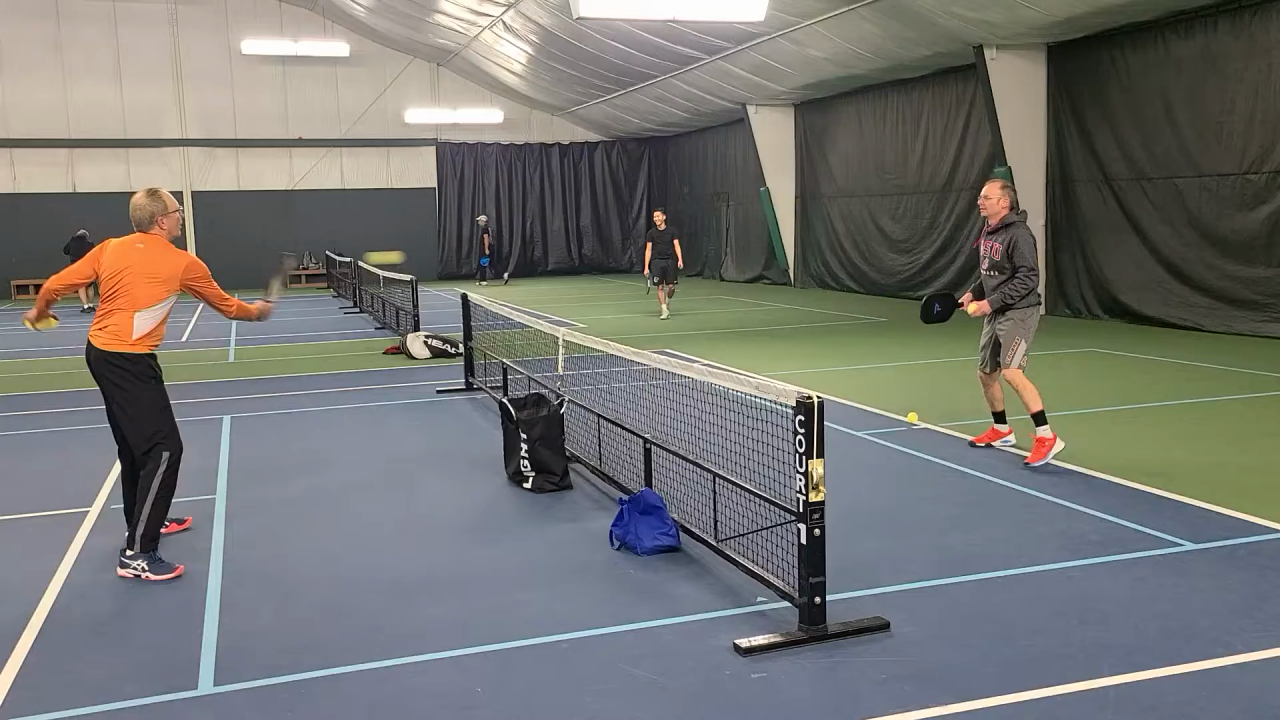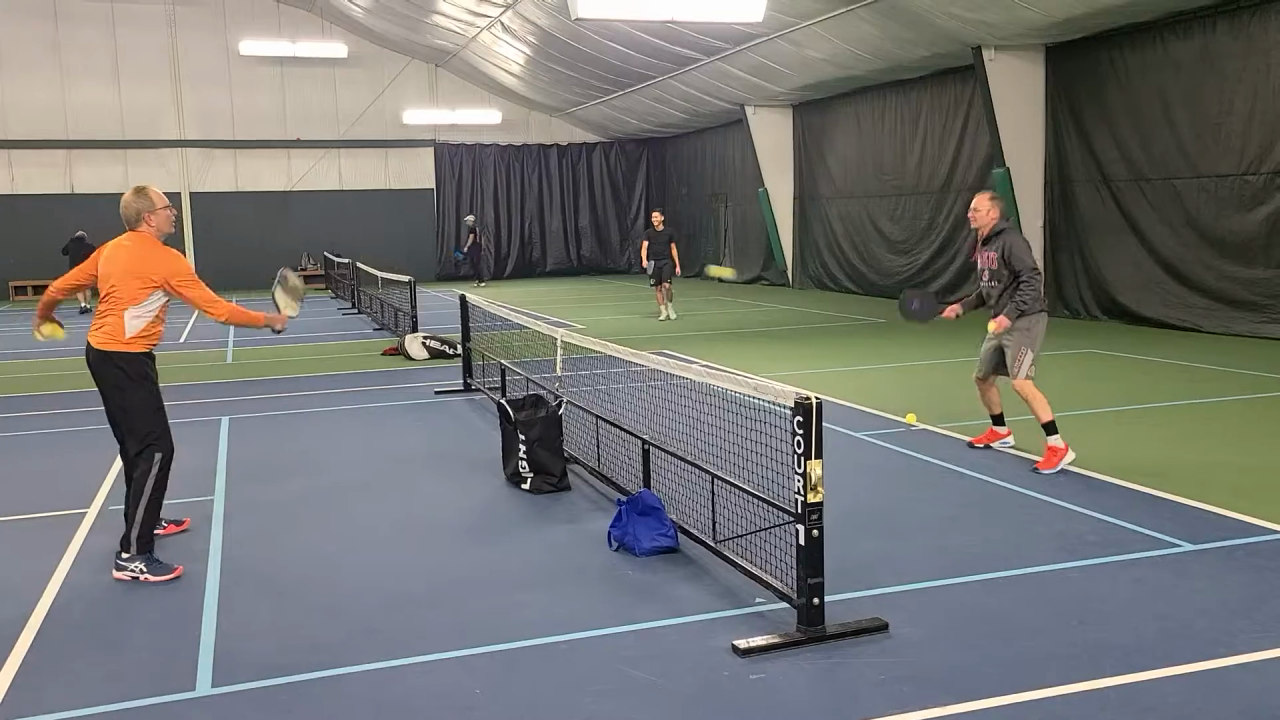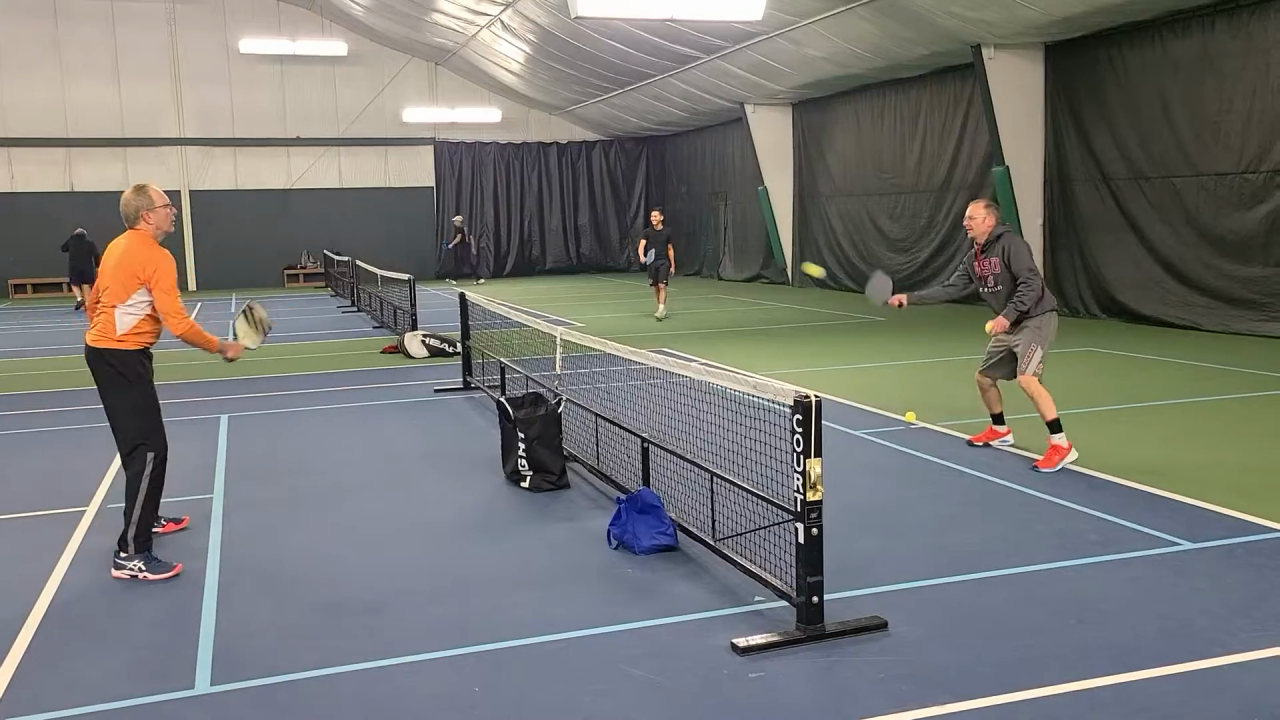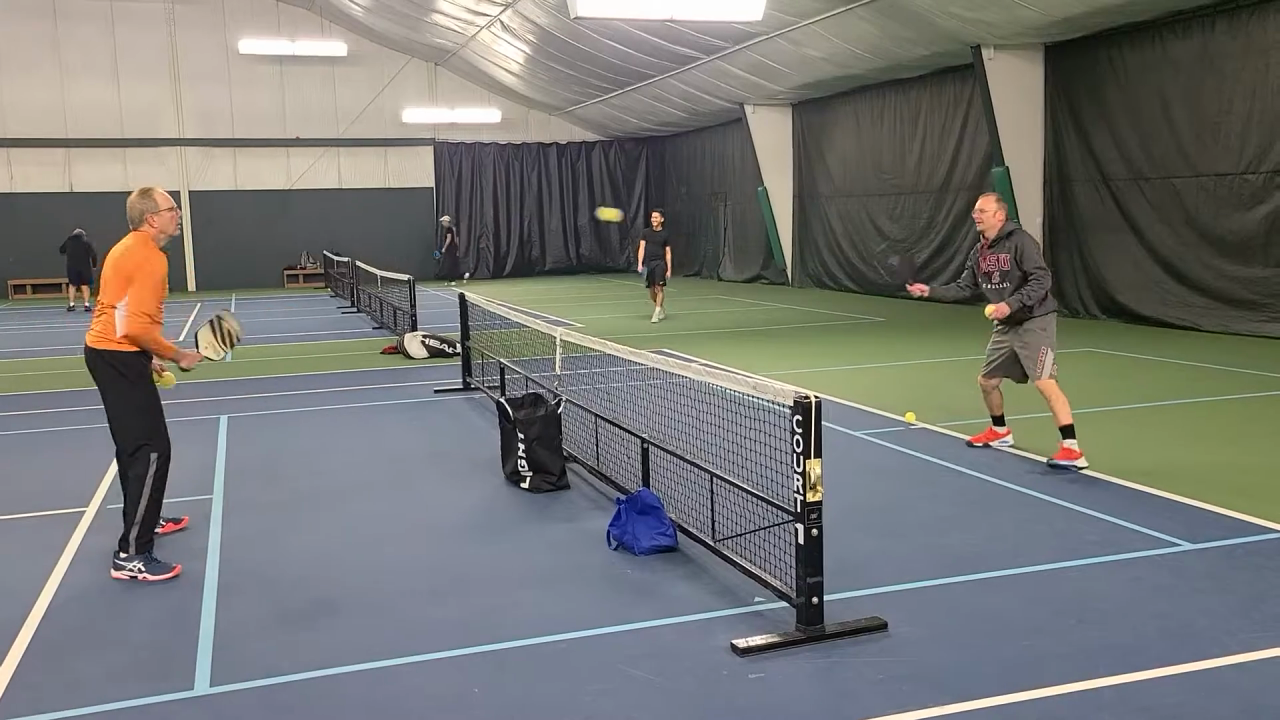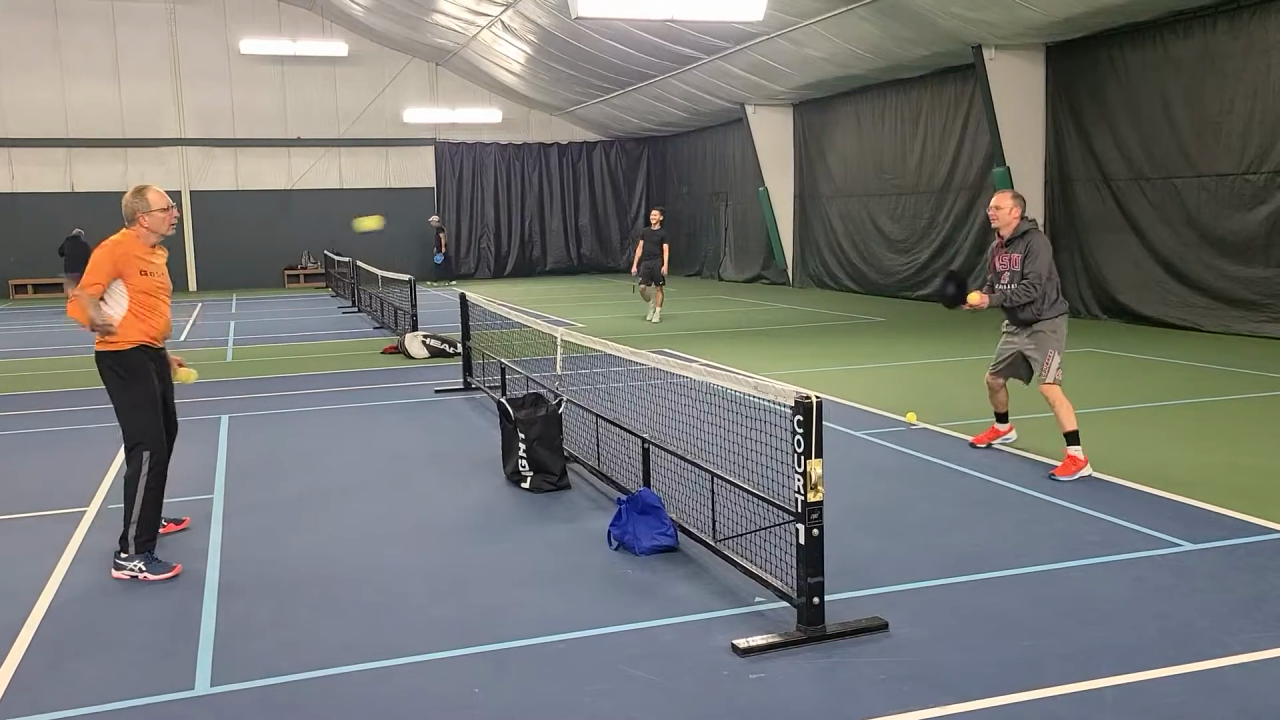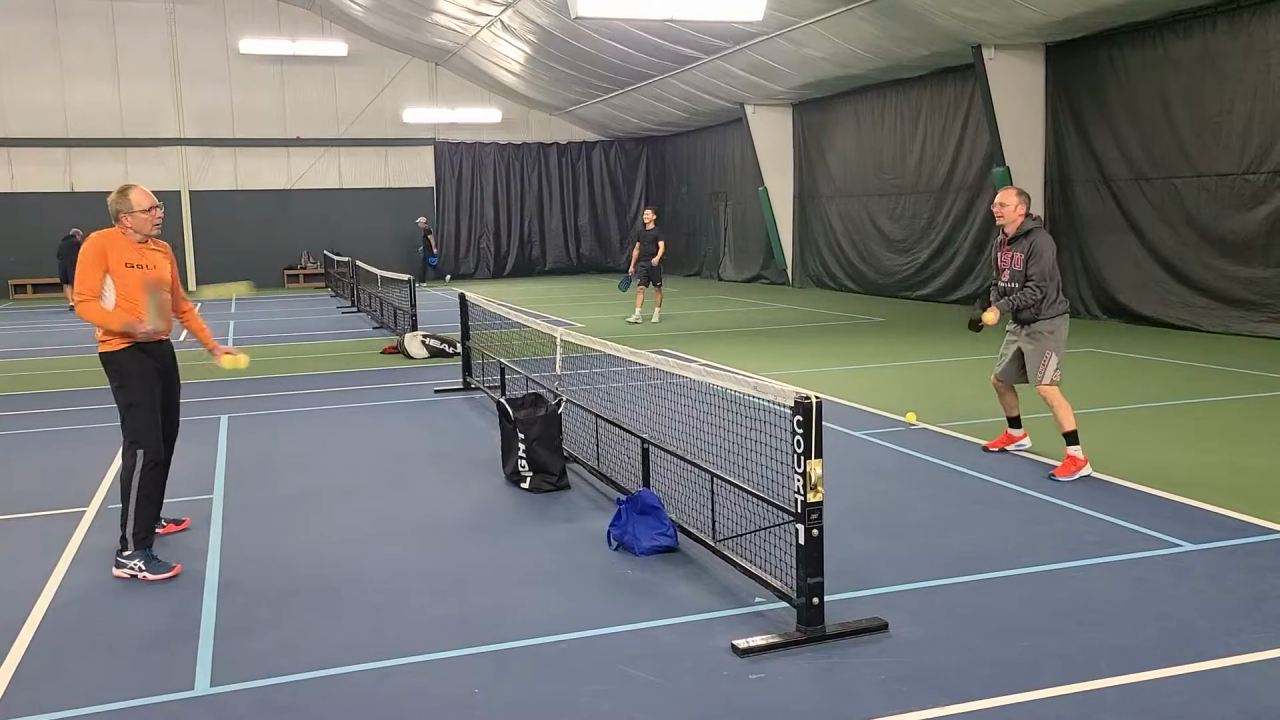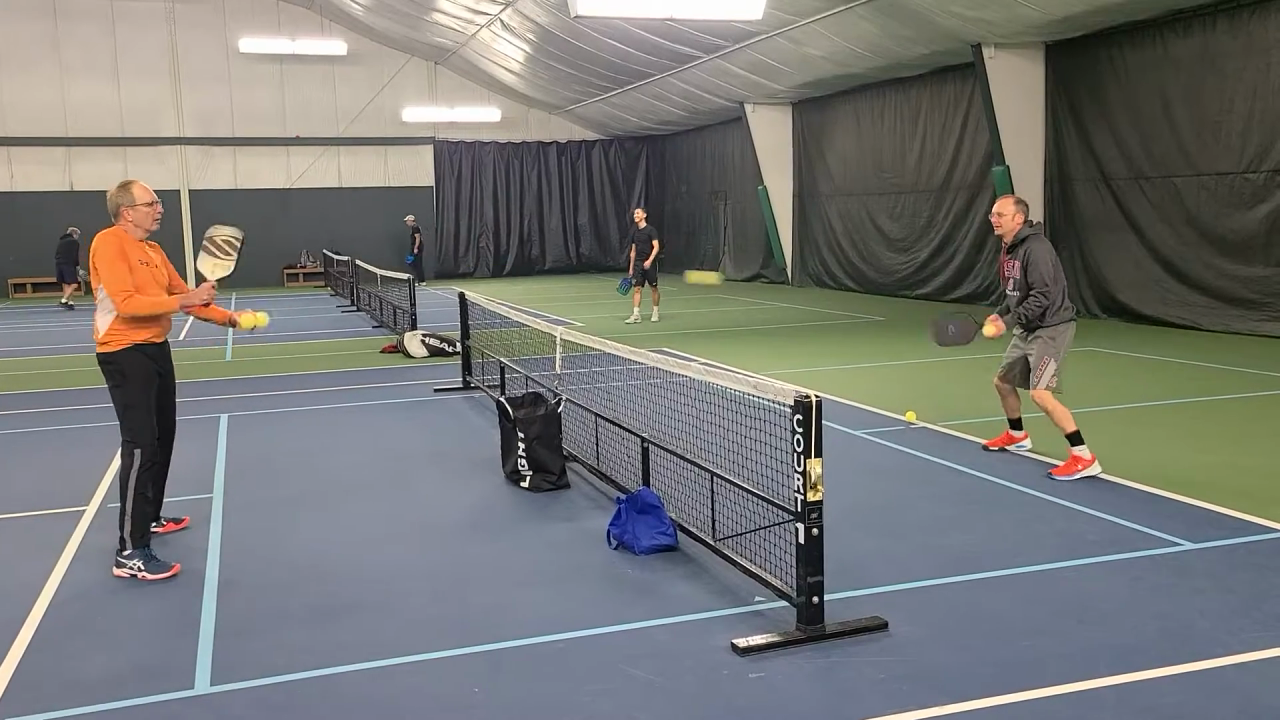
dt=0.2s
person 1, frame 1
left shoulder: (109, 249)
right shoulder: (182, 263)
left elbow: (58, 283)
right elbow: (225, 305)
left wrist: (39, 310)
right wrist: (257, 310)
left hip: (101, 353)
right hip: (130, 361)
left knee: (134, 443)
right knee: (163, 449)
left ankle: (144, 518)
right ankle: (135, 553)
person 1, frame 2
left shoulder: (110, 249)
right shoulder: (166, 259)
left elbow: (61, 288)
right elbow: (215, 309)
left wrist: (43, 315)
right wrist: (269, 320)
left hip: (104, 353)
right hip: (127, 359)
left knee: (137, 444)
right knee: (155, 450)
left ankle: (145, 519)
right ankle: (132, 555)
person 1, frame 3
left shoulder: (119, 246)
right shoulder: (156, 257)
left elbow: (94, 303)
right elbow: (177, 324)
right wrist: (221, 348)
left hip: (105, 350)
right hip: (120, 356)
left knee: (138, 444)
right knee: (149, 449)
left ankle: (146, 517)
right ankle: (130, 555)
person 1, frame 4
left shoulder: (137, 250)
right shoulder: (144, 256)
right elbow: (135, 322)
left wrist: (147, 358)
right wrist: (178, 355)
left hip: (124, 357)
right hip: (115, 358)
left knee: (136, 446)
right knee: (151, 450)
left ankle: (146, 518)
right ankle: (130, 555)
person 1, frame 5
left shoulder: (157, 253)
right shoulder: (116, 248)
right elbow: (81, 297)
left wrist: (166, 354)
right wrist: (93, 318)
left hip: (151, 354)
right hip: (123, 356)
left knee: (163, 436)
right knee: (146, 448)
left ankle: (148, 518)
right ankle: (130, 555)
person 1, frame 6
left shoulder: (162, 250)
right shoulder: (99, 244)
left elbow: (180, 304)
right elbow: (86, 304)
left wrist: (210, 343)
right wrist: (132, 325)
left hip: (160, 350)
right hip: (125, 353)
left knee: (163, 437)
right knee: (143, 445)
left ankle: (148, 518)
right ankle: (130, 553)
person 1, frame 7
left shoulder: (153, 249)
right shoulder: (109, 242)
left elbow: (180, 294)
right elbow: (128, 304)
left wrist: (229, 317)
right wrist: (186, 301)
left hip: (155, 350)
right hip: (124, 355)
left knee: (162, 438)
right knee: (141, 446)
left ankle: (149, 516)
right ankle: (131, 553)
person 2, frame 1
left shoulder: (1018, 234)
right shoulder: (987, 233)
left elbow: (1027, 278)
left wrist: (991, 302)
right wrist: (973, 293)
left hip: (1019, 312)
right hip: (995, 314)
left knee: (1012, 373)
right knee: (986, 373)
left ankle: (1046, 437)
right ankle: (1001, 430)
person 2, frame 2
left shoulder: (1012, 241)
right shoulder: (982, 246)
left elbow: (1032, 282)
left wrist: (1008, 315)
right wrist: (961, 305)
left hip: (1025, 324)
right hip: (1001, 325)
left knee: (1022, 383)
right knee: (983, 377)
left ankle: (1057, 446)
right ankle: (999, 431)
person 2, frame 3
left shoulder: (1010, 244)
right shoulder: (973, 257)
left elbow: (1031, 283)
right elbow: (951, 289)
left wrist: (1008, 315)
right wrist: (909, 298)
left hip: (1036, 320)
right hip: (1008, 325)
left knee: (1028, 380)
right knee: (984, 378)
left ankle: (1061, 445)
right ankle: (1000, 430)
person 2, frame 4
left shoulder: (1021, 241)
right shoulder: (980, 250)
left elbow: (1042, 279)
right elbow: (964, 287)
left wrist: (1012, 304)
right wrist: (928, 291)
left hip: (1036, 322)
right hip: (1006, 326)
left knee: (1044, 382)
right knee: (987, 381)
left ankle: (1072, 450)
right ankle: (1000, 431)
person 2, frame 5
left shoulder: (1035, 242)
right shoulder: (996, 247)
left elbow: (1032, 288)
right elbow: (993, 284)
left wrist: (990, 299)
right wrist: (980, 298)
left hip: (1046, 324)
right hip: (1015, 326)
left knee: (1049, 388)
right knee: (994, 379)
left ankle: (1077, 457)
right ankle: (1002, 428)
person 2, frame 6
left shoulder: (1038, 240)
right shoulder: (1001, 243)
left elbow: (1037, 289)
right elbow: (999, 282)
left wrist: (1002, 308)
right wrist: (993, 305)
left hip: (1046, 324)
right hip: (1019, 324)
left knee: (1046, 388)
right knee: (1000, 380)
left ankle: (1077, 457)
right ankle: (1016, 434)
person 2, frame 7
left shoulder: (1035, 248)
right shoulder: (1010, 249)
left elbow: (1042, 296)
left wrist: (1007, 324)
right wrist: (999, 314)
left hip: (1053, 328)
right hip: (1029, 329)
left knee: (1040, 393)
right knee: (1003, 382)
left ankle: (1083, 457)
right ankle: (1016, 435)
